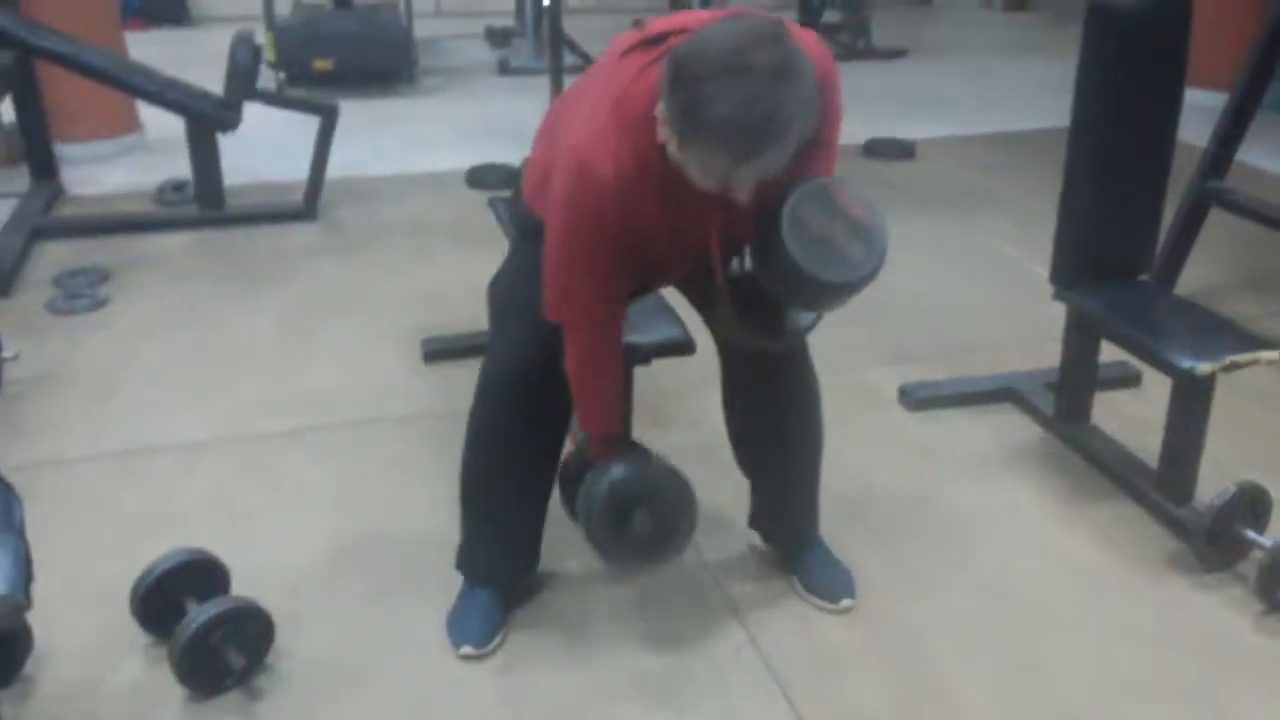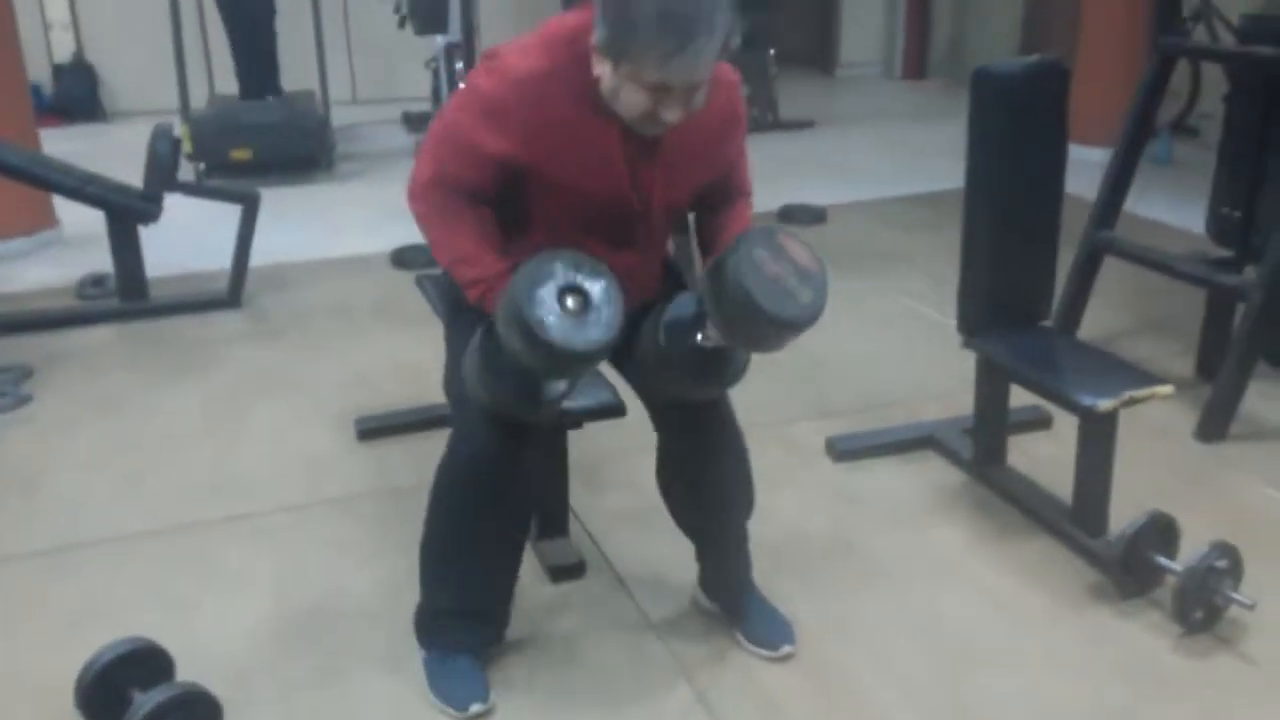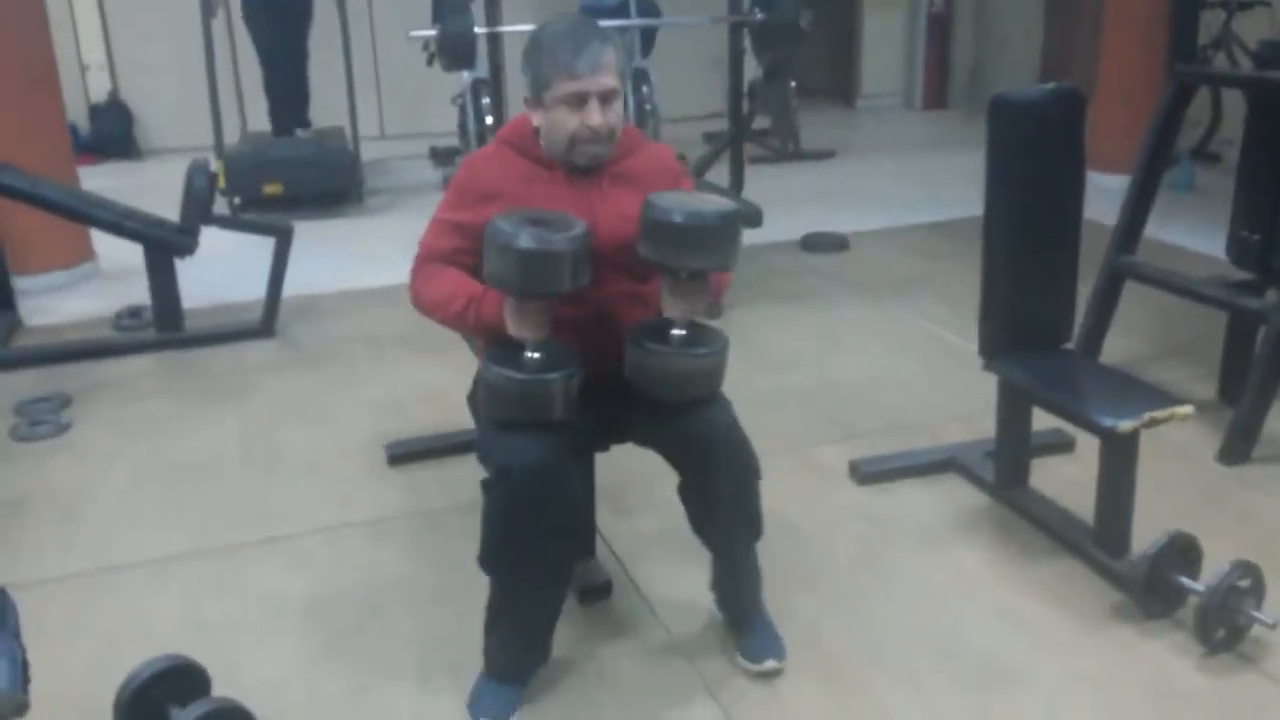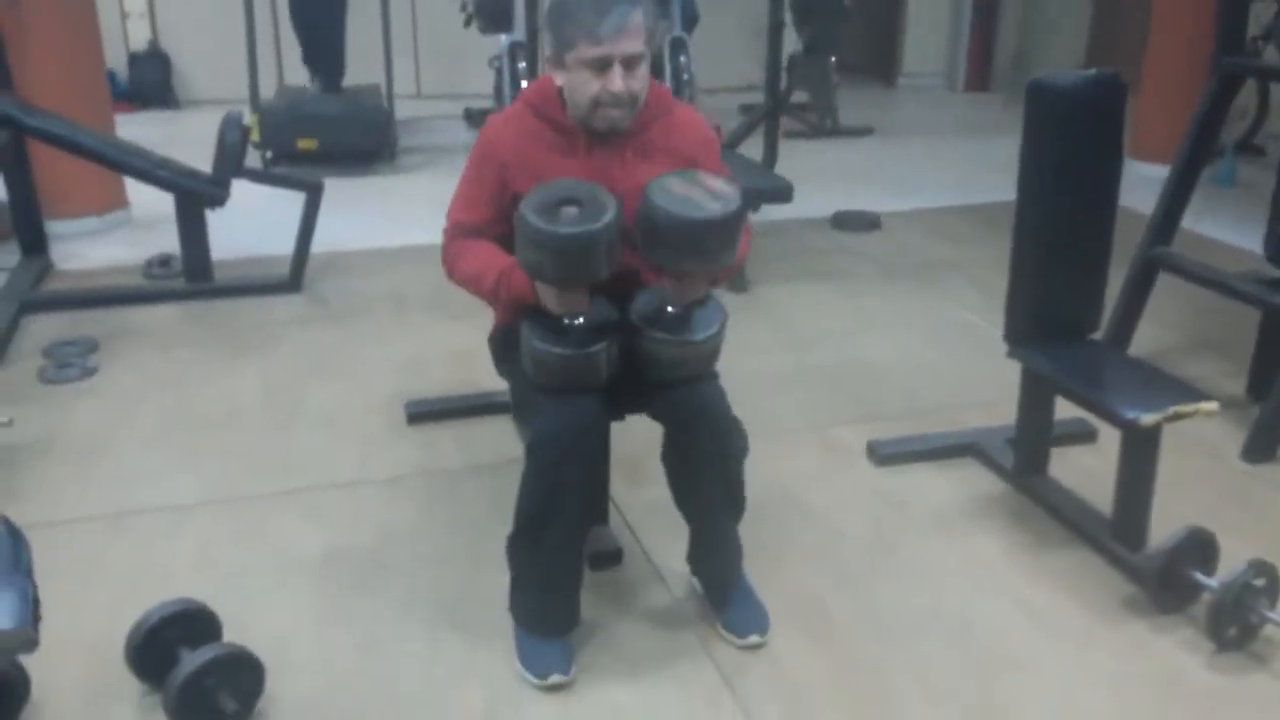
dt=0.7s
person 1, frame 1
left shoulder: (807, 73)
right shoulder: (599, 159)
left elbow: (814, 153)
right elbow: (582, 320)
right wrist: (608, 447)
right hip: (569, 224)
left knee: (777, 355)
right knee: (519, 378)
left ankle: (794, 535)
right ankle: (492, 574)
person 1, frame 2
left shoulder: (720, 98)
right shoulder: (522, 80)
left elbow: (725, 197)
right elbow: (437, 185)
right wrist: (497, 292)
left hip: (640, 286)
right hip: (515, 286)
left knee: (703, 421)
right knee: (488, 449)
left ankle: (729, 584)
right ankle: (452, 635)
person 1, frame 3
left shoulder: (656, 165)
right shoulder: (489, 173)
right elbow: (430, 274)
left wrist: (696, 289)
right wrist: (494, 312)
left knee: (723, 448)
right knee: (526, 473)
left ankle: (742, 603)
right ankle: (508, 662)
person 1, frame 4
left shoulder: (685, 131)
right shoulder: (509, 137)
right elbow: (463, 242)
left wrist: (705, 269)
right wrist: (527, 285)
left knee: (706, 419)
right knee: (567, 433)
left ankle: (721, 573)
right ankle: (540, 613)
